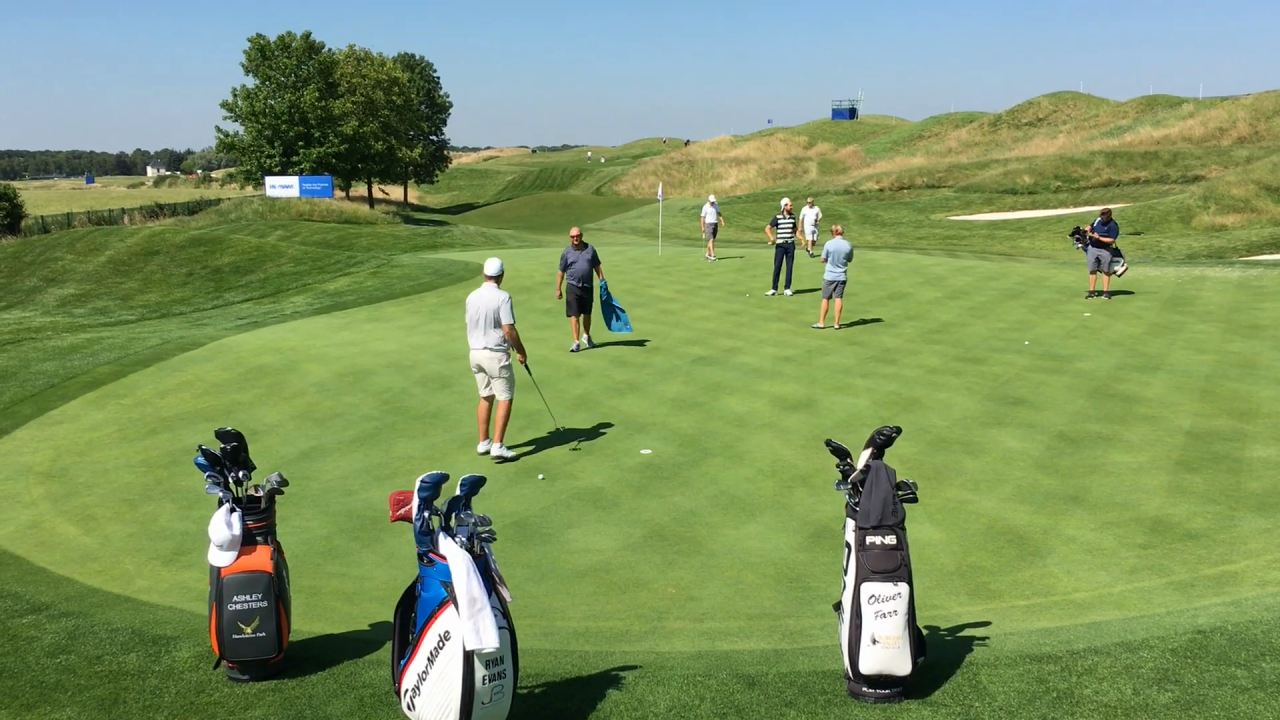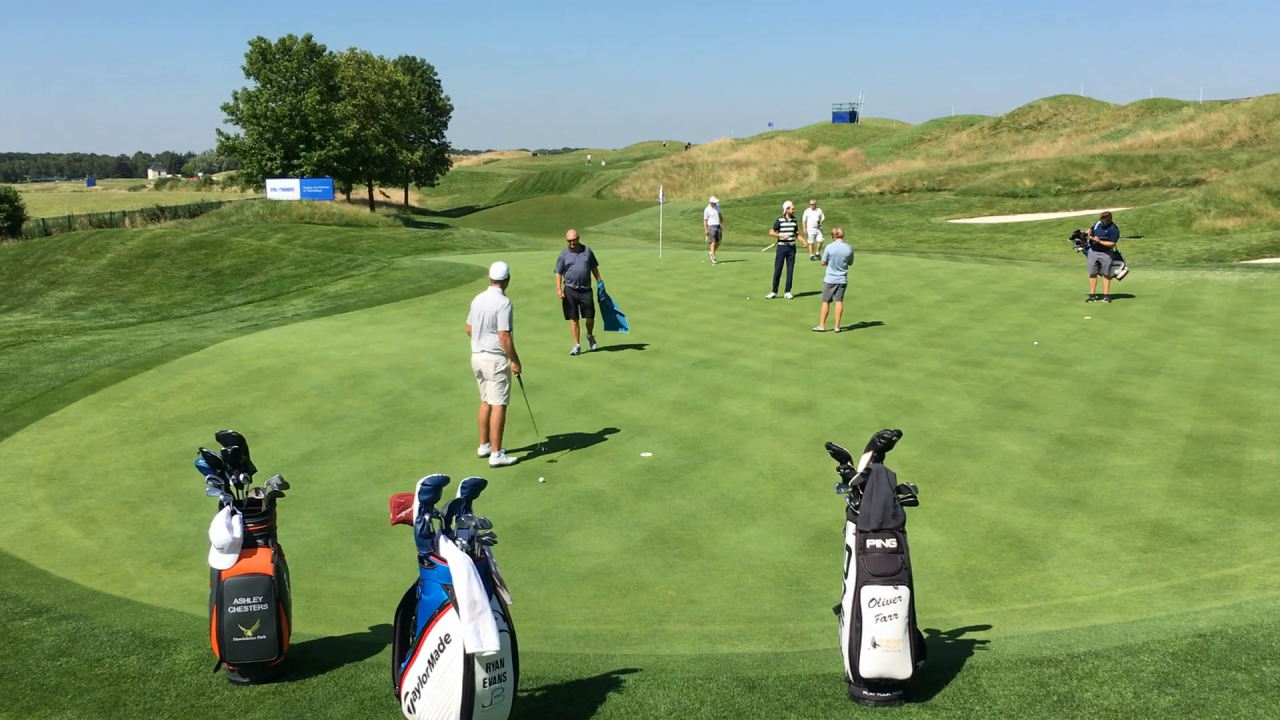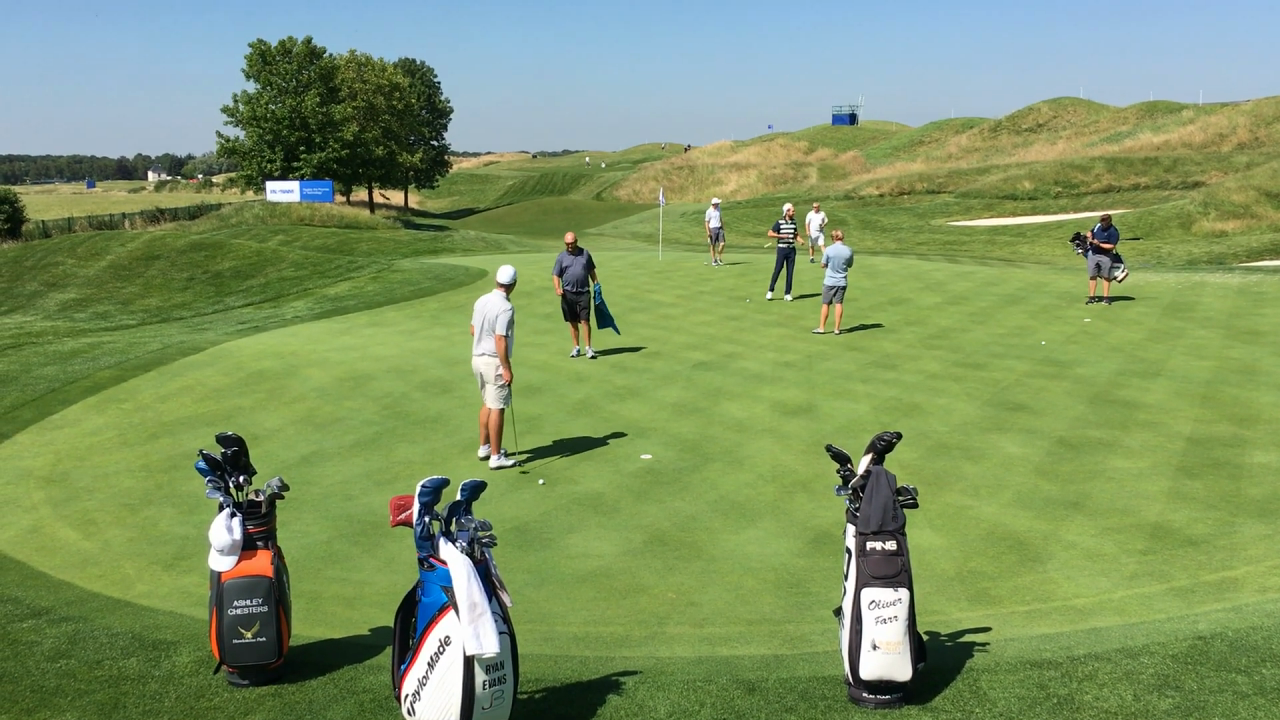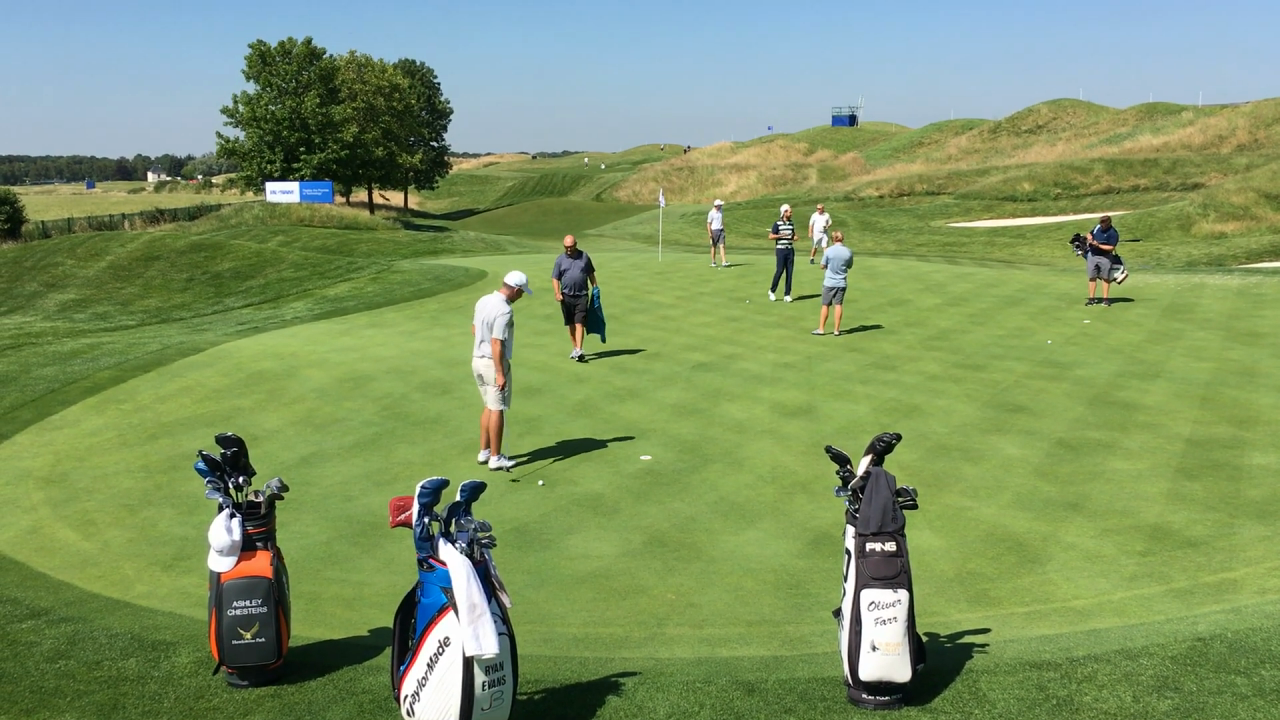
dt=0.2s
person 1, frame 1
left shoulder: (471, 297)
right shoulder: (502, 297)
right elbow: (509, 329)
right wrist: (521, 351)
left hip: (475, 353)
right hip: (495, 354)
left knee: (486, 398)
right knee: (504, 399)
left ankle: (484, 442)
right ankle: (498, 445)
person 1, frame 2
left shoulder: (477, 299)
right shoulder: (503, 302)
left elbow: (469, 330)
right elbow: (504, 336)
right wrist: (515, 361)
left hip: (477, 356)
right hip: (495, 358)
left knee: (486, 402)
right knee: (499, 405)
left ankle: (484, 445)
right ankle: (496, 454)
person 1, frame 3
left shoulder: (481, 300)
right shoulder: (505, 307)
left elbow: (473, 330)
right elbow: (500, 340)
right wrist: (506, 368)
left hip: (477, 359)
right hip: (494, 362)
left knee: (488, 404)
right knee: (497, 408)
left ankle: (484, 447)
right ankle: (496, 457)
person 1, frame 4
left shoulder: (483, 301)
right shoulder: (504, 310)
left elbow: (475, 330)
right elbow: (496, 344)
right wrist: (500, 373)
left hip: (478, 360)
right hip: (493, 363)
left knee: (489, 407)
right knee: (497, 410)
left ankle: (484, 451)
right ankle: (496, 458)
